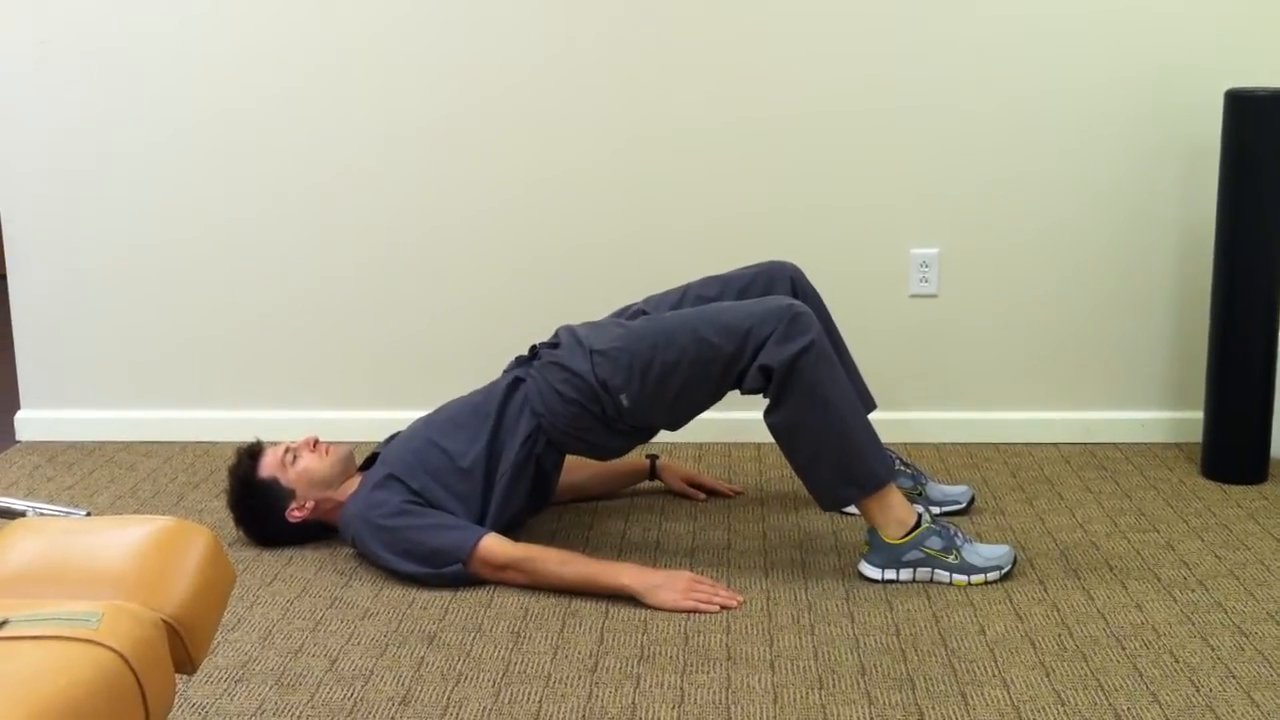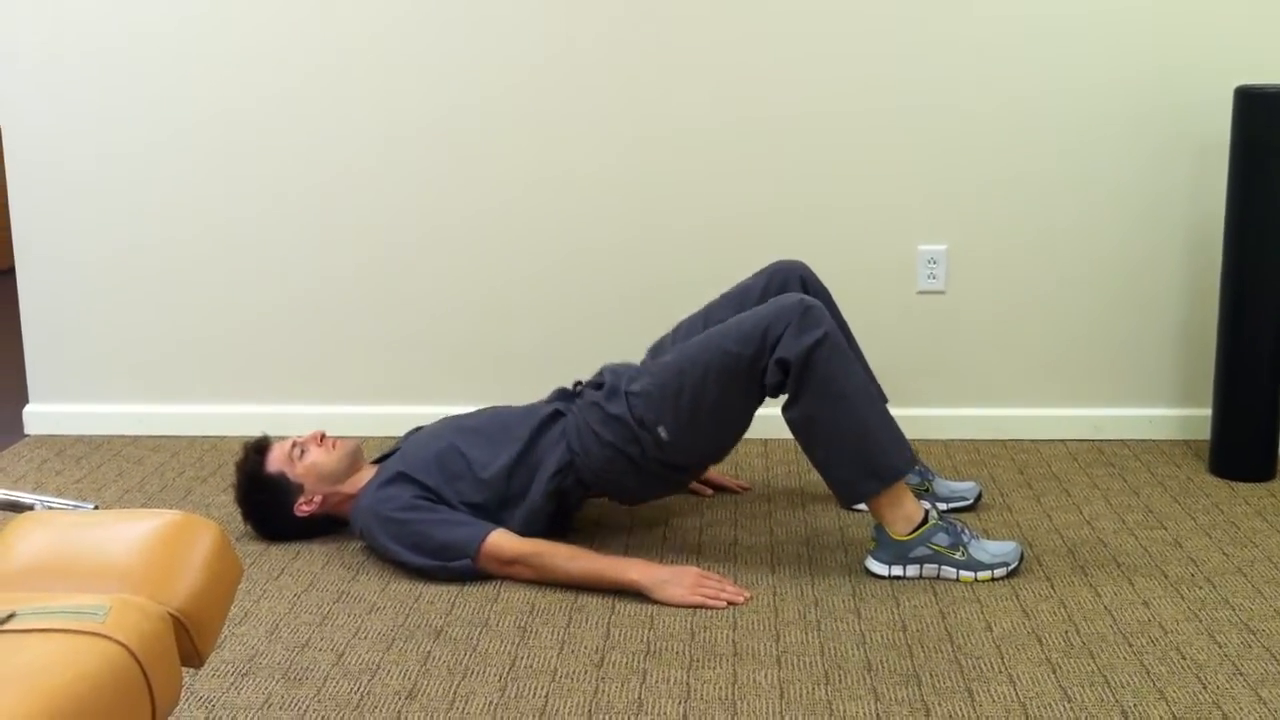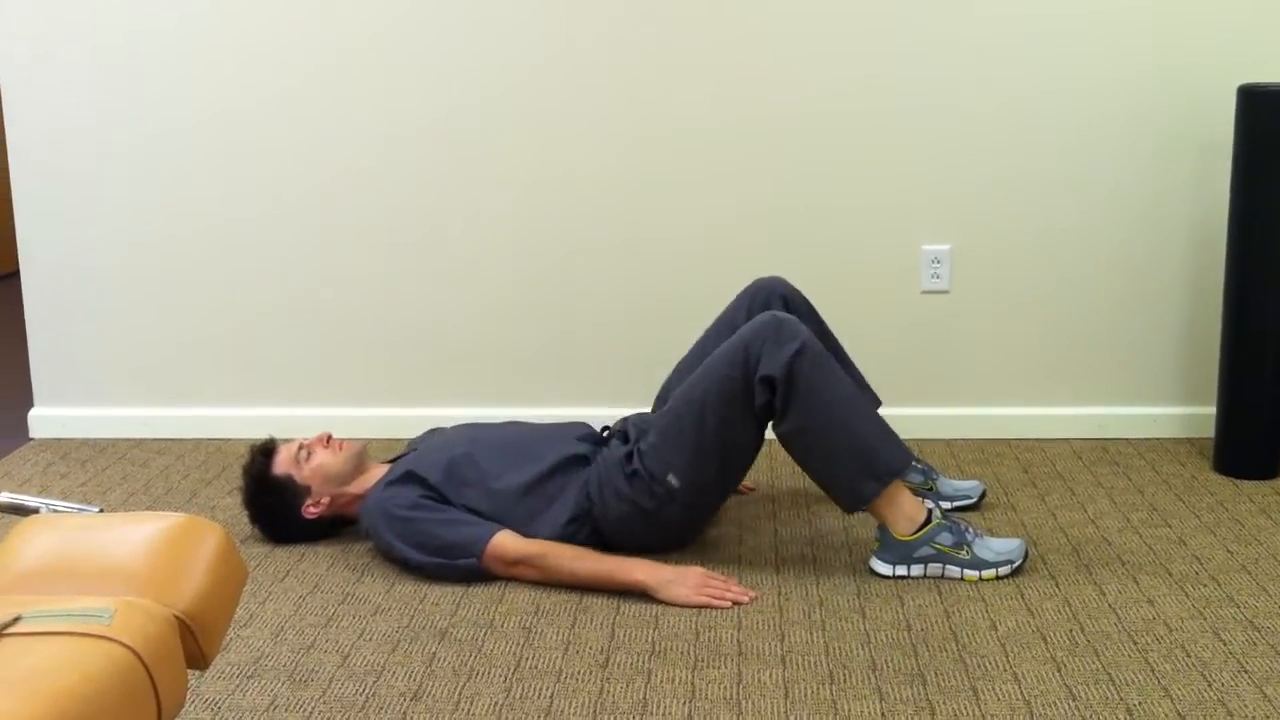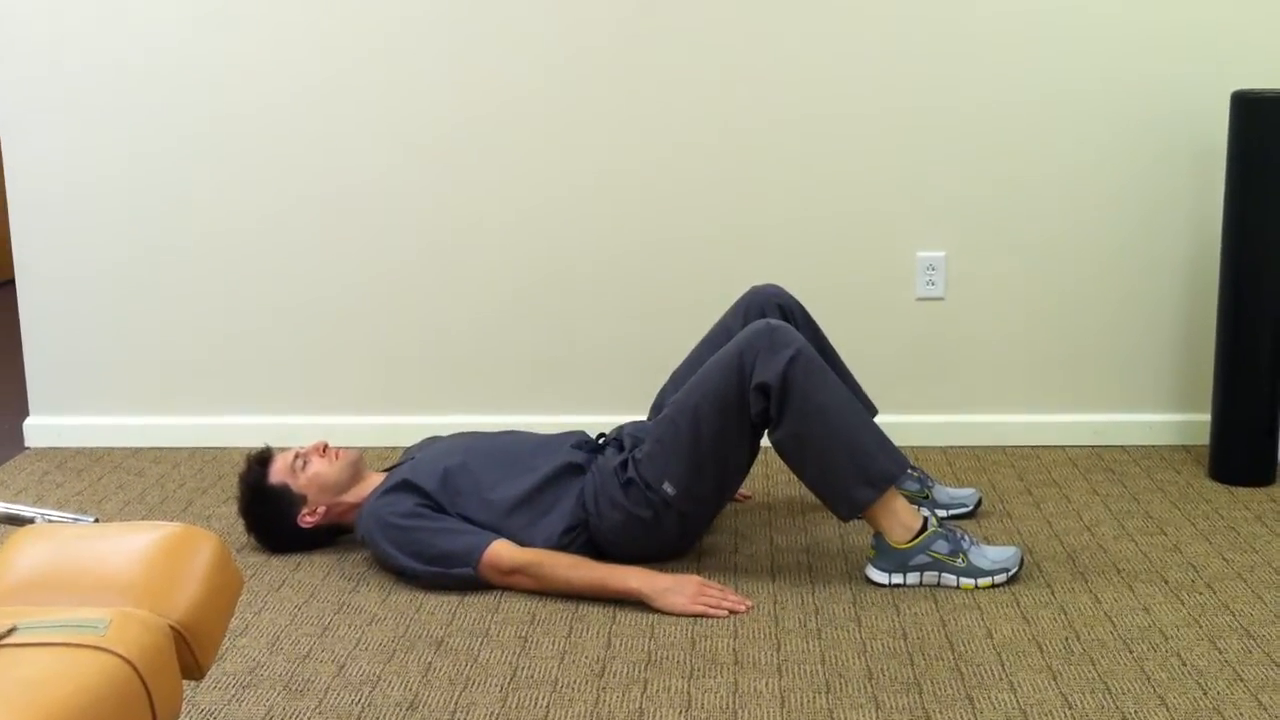
dt=0.5s
person 1, frame 1
left shoulder: (389, 468)
right shoulder: (375, 519)
right elbow: (503, 560)
left wrist: (650, 467)
right wrist: (639, 580)
left knee: (777, 284)
right knee: (781, 330)
left ankle: (871, 466)
right ankle: (897, 533)
person 1, frame 2
left shoulder: (404, 461)
right shoulder: (384, 513)
right elbow: (511, 555)
left wrist: (670, 465)
right wrist: (648, 576)
left hip: (607, 403)
right hip: (613, 438)
left knee: (789, 284)
right knee: (797, 326)
left ankle: (888, 470)
right ankle: (906, 530)
person 1, frame 3
left shoulder: (420, 456)
right shoulder: (392, 514)
right elbow: (516, 555)
left wrist: (705, 455)
right wrist: (652, 576)
left hip: (626, 447)
right hip: (636, 498)
left knee: (770, 299)
right knee: (775, 341)
left ankle: (895, 470)
right ankle: (910, 530)
person 1, frame 4
left shoulder: (416, 467)
right shoulder: (388, 521)
right elbow: (512, 565)
left wrist: (701, 462)
right wrist: (649, 584)
left hip: (621, 453)
right hip: (631, 508)
left knee: (768, 306)
right knee: (769, 349)
left ankle: (891, 478)
right ankle: (904, 539)
